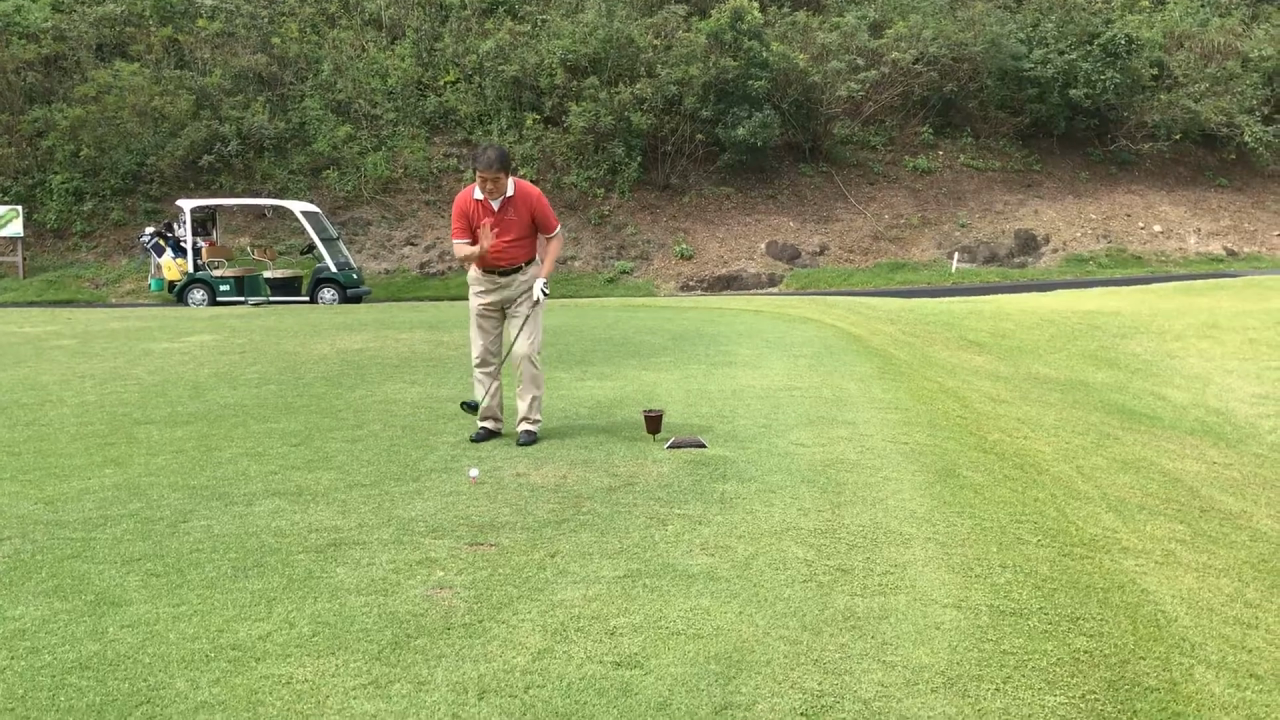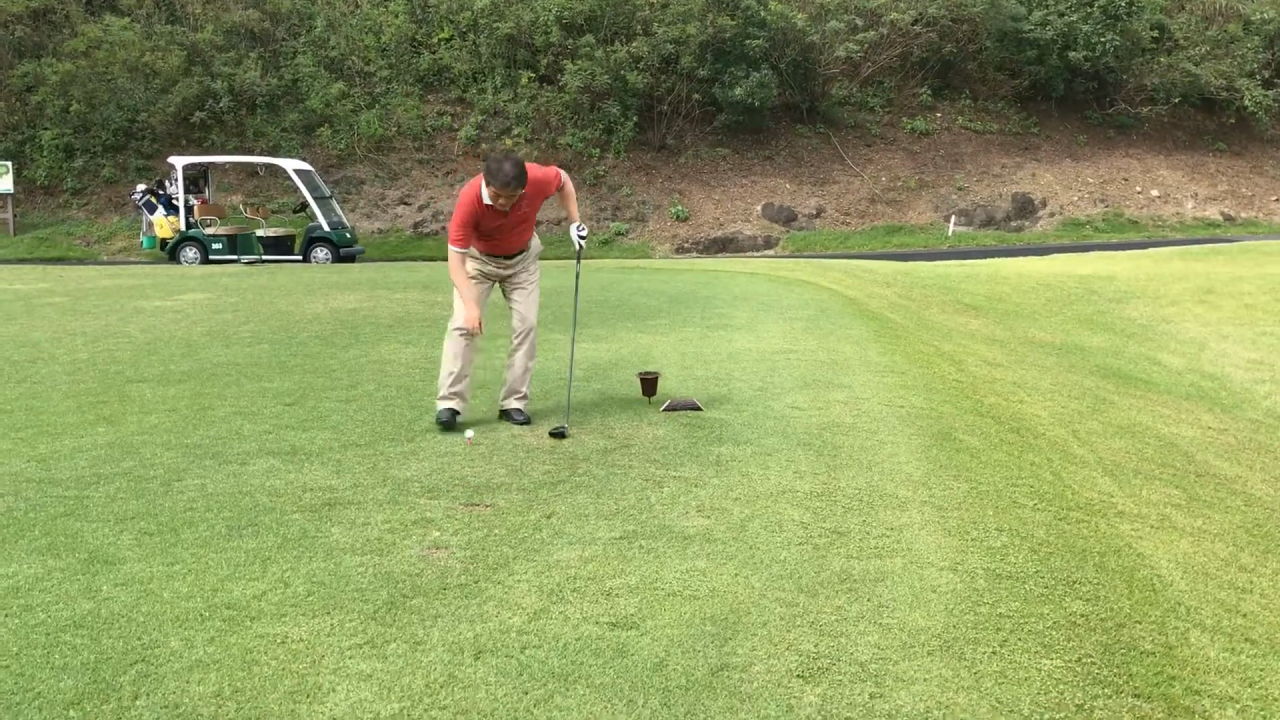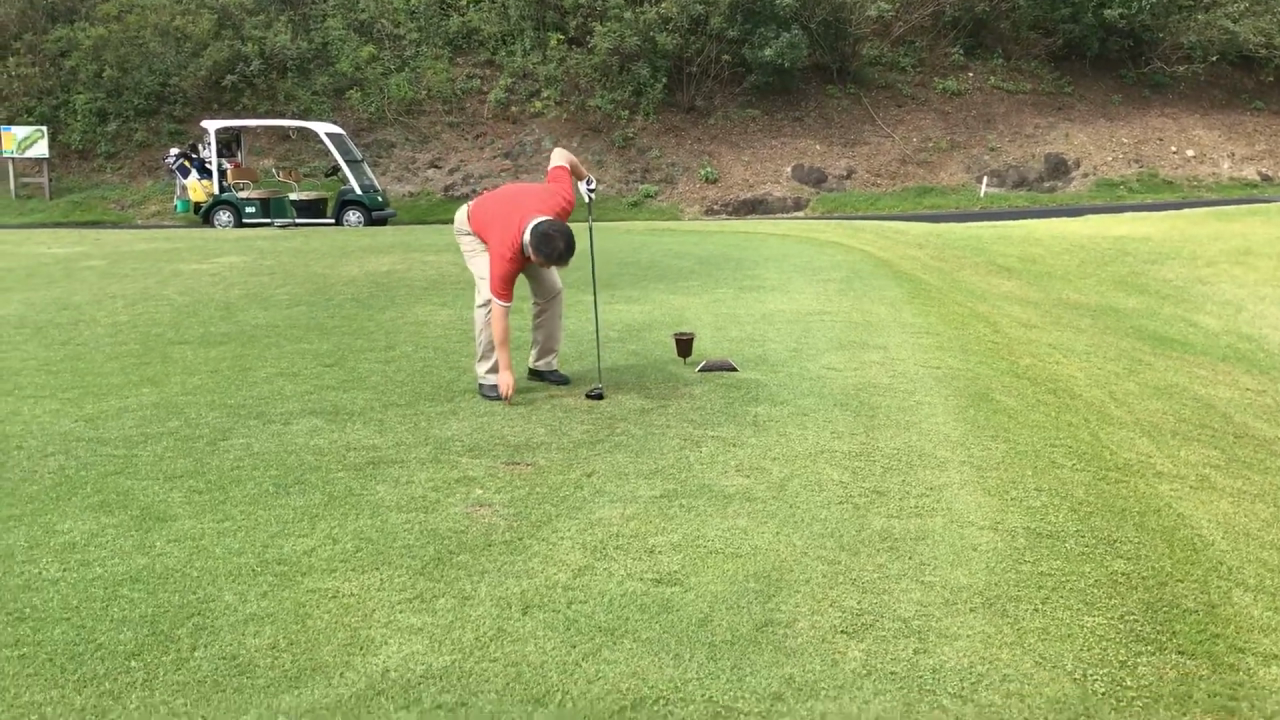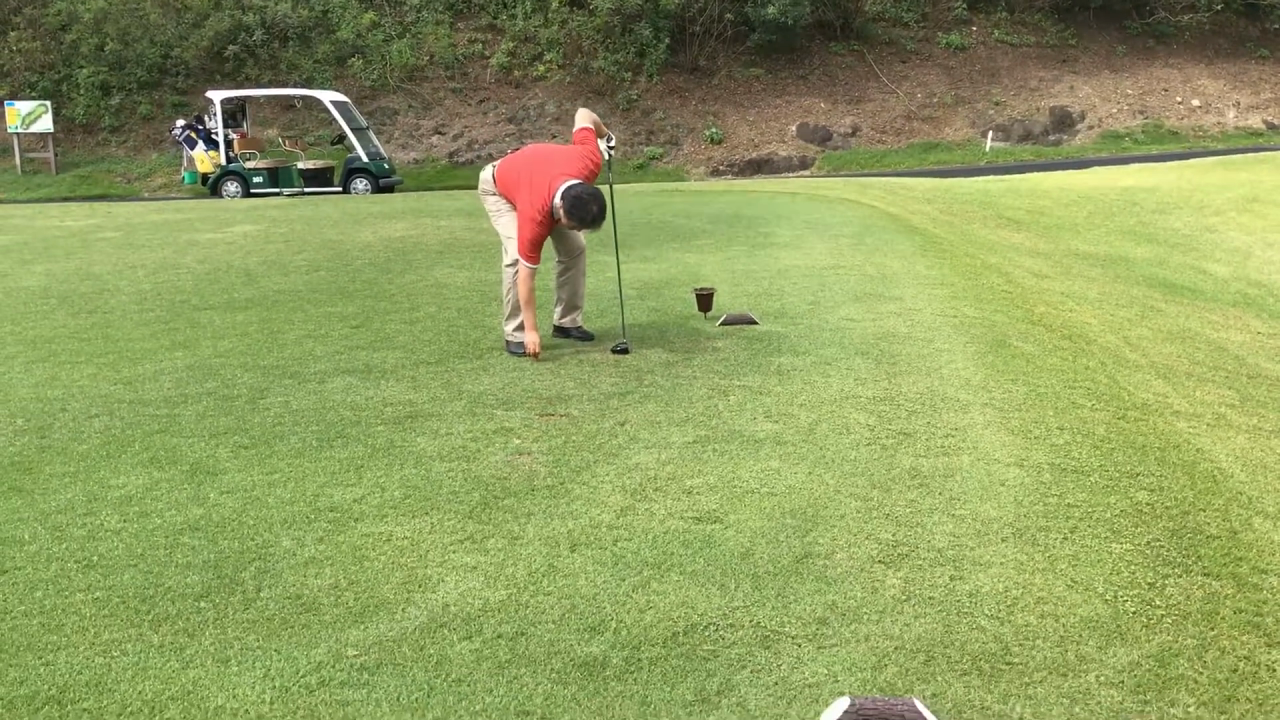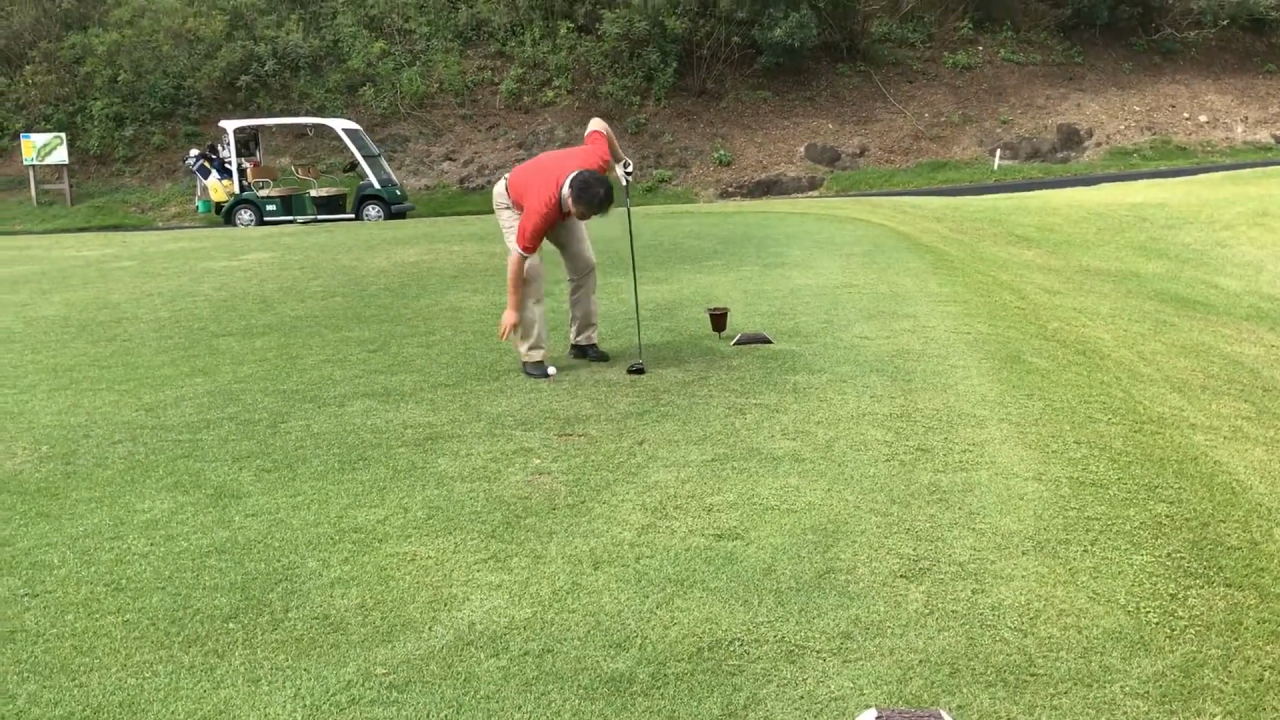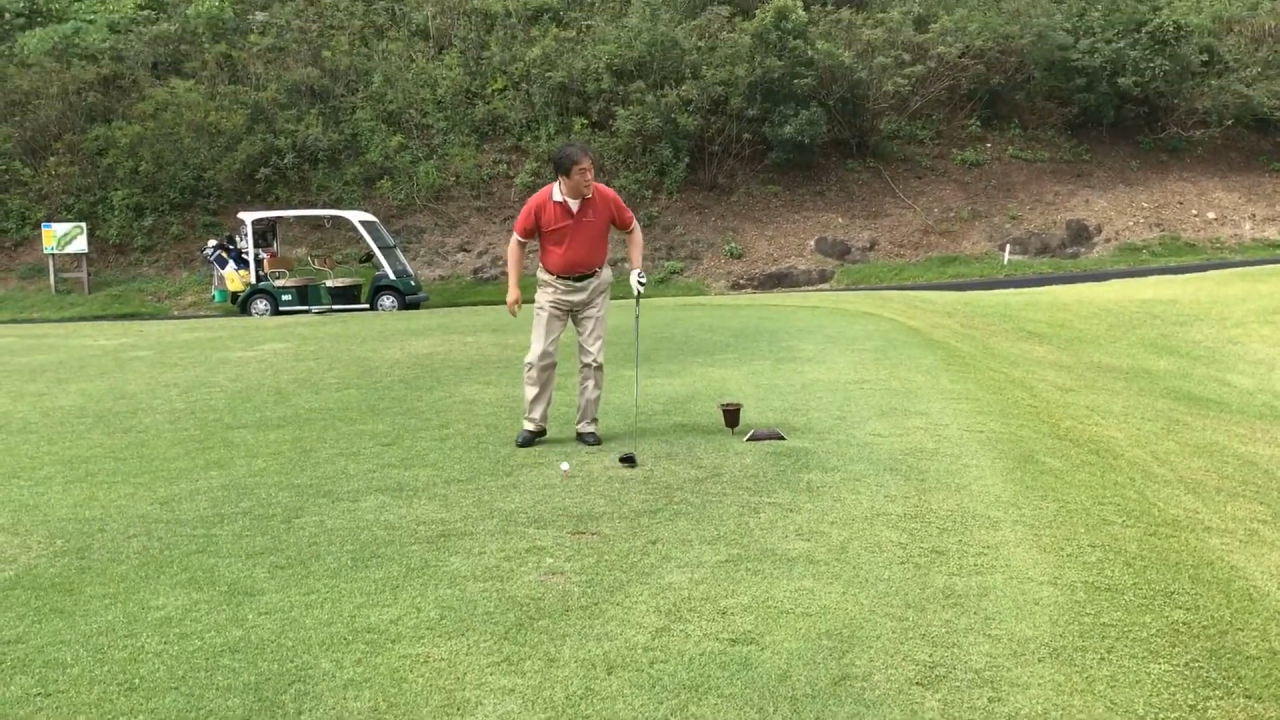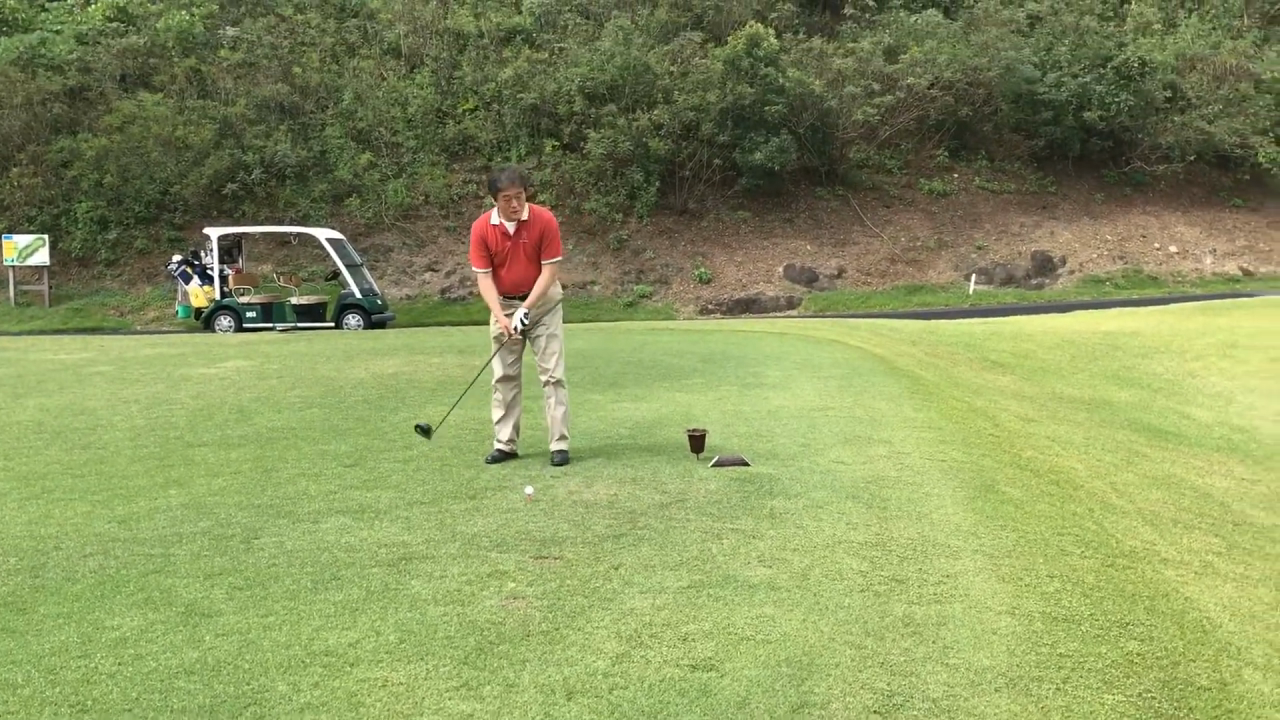
dt=0.7s
person 1, frame 1
left shoulder: (531, 195)
right shoulder: (464, 201)
left elbow: (554, 237)
right elbow: (459, 252)
left wrist: (542, 278)
right wrist: (478, 249)
left hip: (525, 280)
right hip: (484, 282)
left knee: (526, 353)
right knee: (484, 355)
left ankle: (528, 422)
right ankle: (489, 421)
person 1, frame 2
left shoulder: (538, 178)
right shoulder: (470, 198)
left elbow: (562, 178)
right elbow: (455, 258)
left wrist: (574, 221)
right wrist: (469, 305)
left hip: (522, 258)
right hip: (478, 258)
left knee: (525, 325)
right knee: (462, 325)
left ankle: (513, 402)
right ankle: (450, 402)
person 1, frame 3
left shoulder: (563, 202)
right shoulder: (507, 254)
left elbow: (559, 155)
right elbow: (499, 312)
left wrist: (584, 178)
right wrist: (506, 370)
left hip: (516, 216)
right hip: (474, 227)
left knee: (550, 290)
right knee: (489, 296)
left ankle: (543, 365)
right ankle: (489, 376)
person 1, frame 4
left shoulder: (590, 163)
right shoulder: (536, 215)
left elbow: (583, 115)
right elbow: (526, 274)
left wrist: (605, 136)
right wrist: (531, 330)
left hip: (540, 175)
right hip: (498, 187)
left knee: (574, 248)
right knee: (517, 256)
left ankle: (567, 322)
right ankle: (516, 334)
person 1, frame 5
left shoulder: (596, 165)
right shoulder: (540, 209)
left elbow: (598, 124)
right elbow: (517, 260)
left wrist: (620, 161)
right wrist: (511, 310)
left hip: (561, 203)
right hip: (514, 203)
left knee: (584, 265)
right knee: (530, 270)
left ankle: (584, 340)
right ankle: (531, 355)
person 1, frame 6
left shoulder: (606, 198)
right shoulder: (539, 203)
left elbow: (632, 229)
right elbow: (517, 242)
left wrist: (635, 269)
right wrist: (513, 286)
left hip: (593, 286)
right hip: (552, 286)
left knee: (593, 358)
right knee: (540, 356)
left ankle: (586, 425)
right ankle: (533, 423)
person 1, frame 7
left shoulder: (545, 220)
right shoulder: (481, 228)
left elbow: (549, 271)
right elbow: (484, 278)
left wrist: (525, 308)
right wrist: (501, 317)
left hip: (543, 303)
right hip: (505, 305)
left knee: (552, 374)
right knee: (504, 376)
left ankle: (559, 443)
right ankle: (505, 443)
